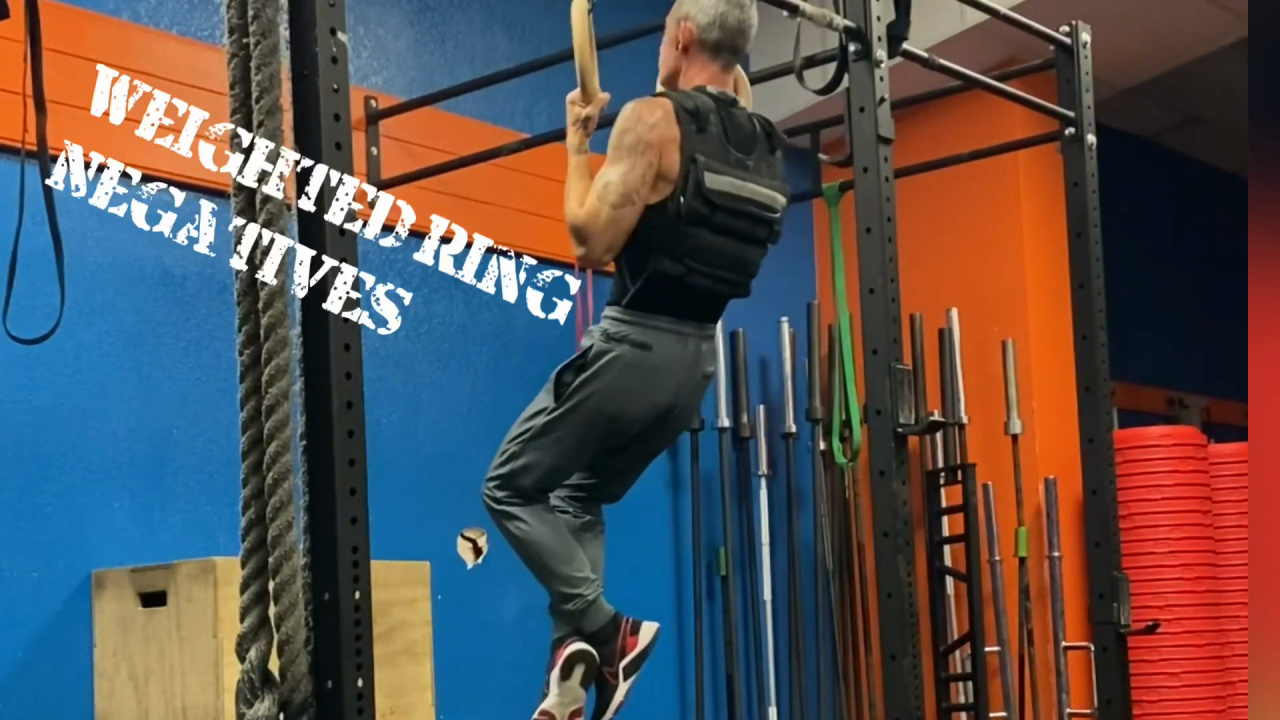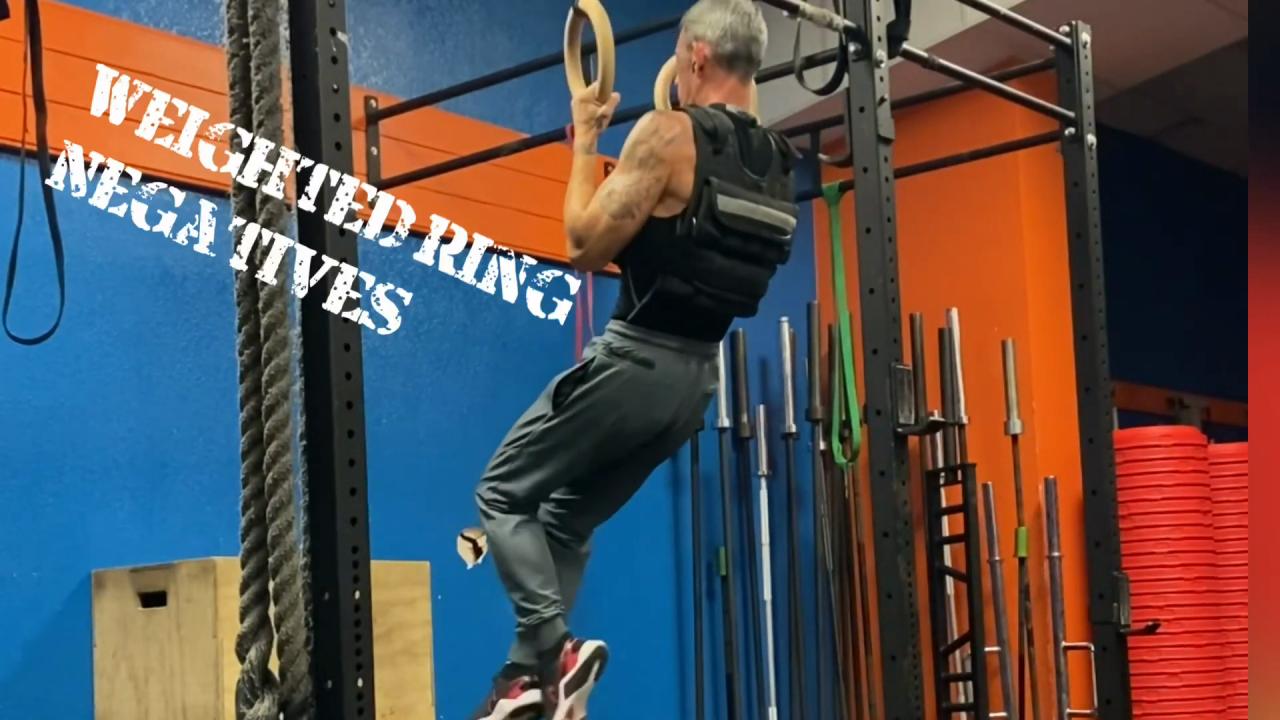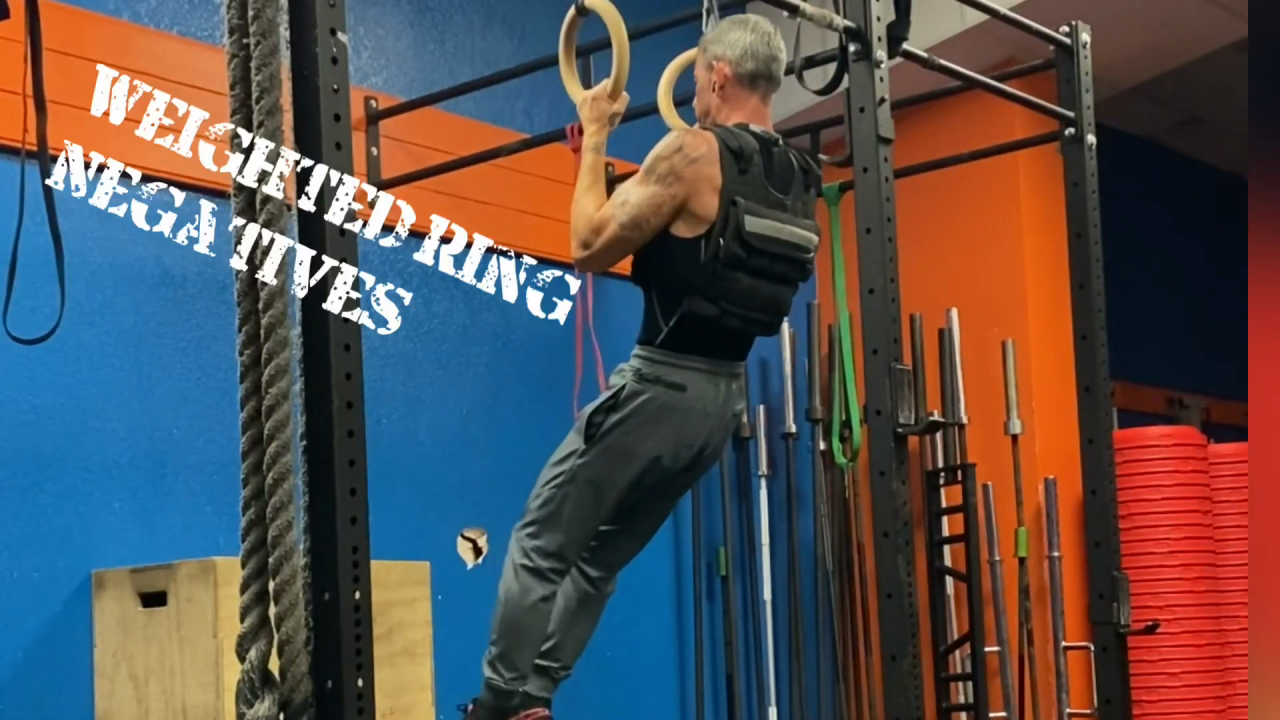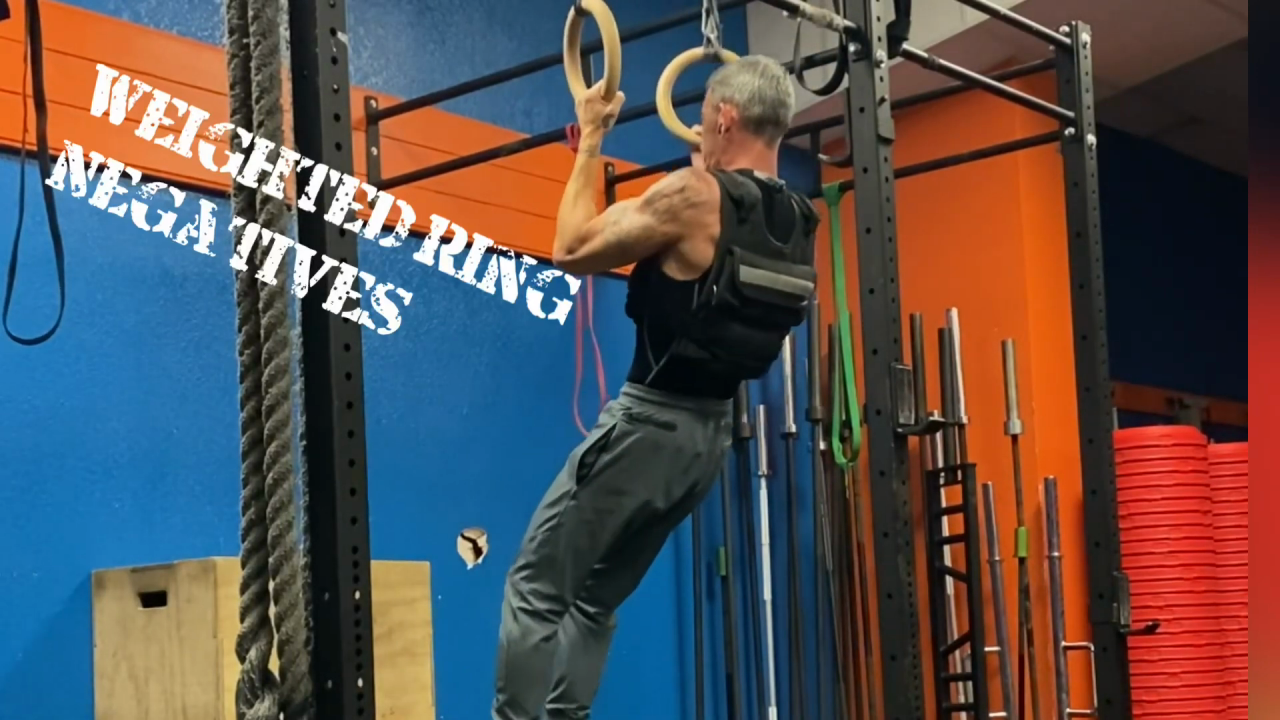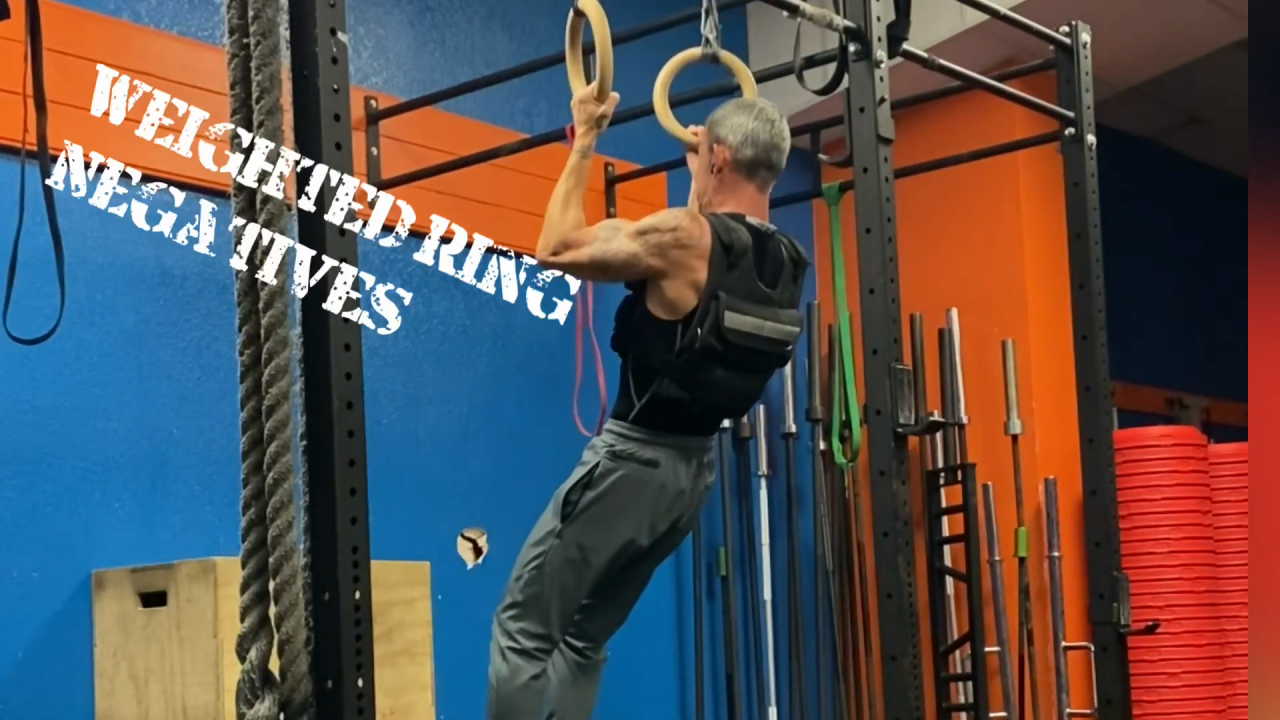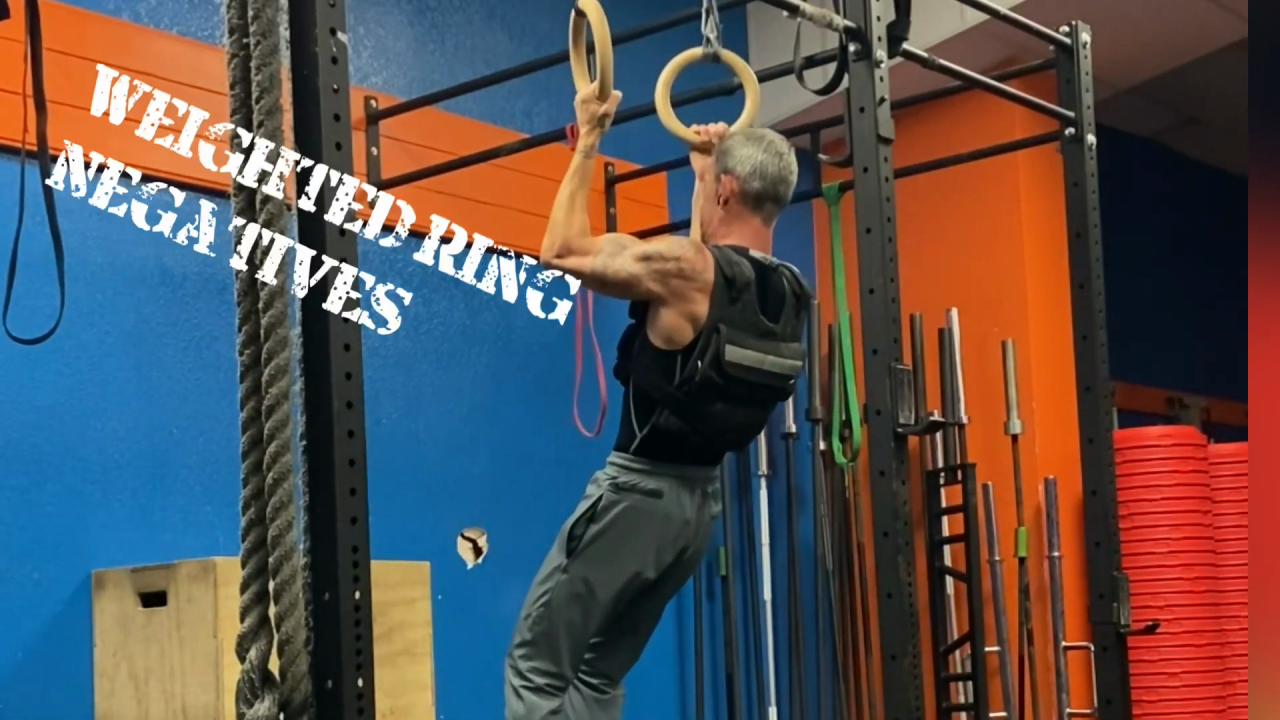
dt=0.5s
person 1, frame 1
left shoulder: (653, 118)
right shoulder: (762, 145)
left elbow: (592, 243)
left wrist: (577, 142)
left hip: (633, 346)
right hip: (694, 356)
left knee: (511, 488)
right knee: (578, 498)
left ankle: (602, 631)
right ankle: (580, 643)
person 1, frame 2
left shoulder: (670, 133)
right shoulder: (774, 165)
left elbow: (585, 245)
left wrist: (584, 140)
left hip: (633, 361)
right hip: (695, 374)
left knee: (505, 493)
right knee: (569, 516)
left ankle: (553, 653)
person 1, frame 3
left shoulder: (693, 151)
right shoulder: (796, 180)
left elbow: (590, 247)
left wrist: (595, 138)
left hip: (661, 386)
right hip: (721, 394)
left knee: (540, 548)
right knee: (597, 556)
person 1, frame 4
left shoulder: (695, 195)
right shoulder: (796, 223)
left elbow: (571, 249)
left wrist: (590, 140)
right wrist: (709, 161)
left hip: (648, 425)
right hip: (708, 431)
left knee: (535, 592)
right knee: (593, 600)
person 1, frame 5
left shoulder: (686, 236)
right shoulder: (785, 264)
left elbow: (555, 248)
left wrist: (584, 141)
right wrist: (698, 172)
left hip: (631, 461)
right hip: (692, 468)
left knee: (523, 630)
right knee: (582, 638)
person 1, frame 6
left shoulder: (686, 269)
right shoulder: (788, 293)
left elbow: (561, 251)
left wrist: (587, 142)
right wrist: (703, 169)
left hip: (637, 494)
right hip: (699, 500)
left knee: (536, 667)
